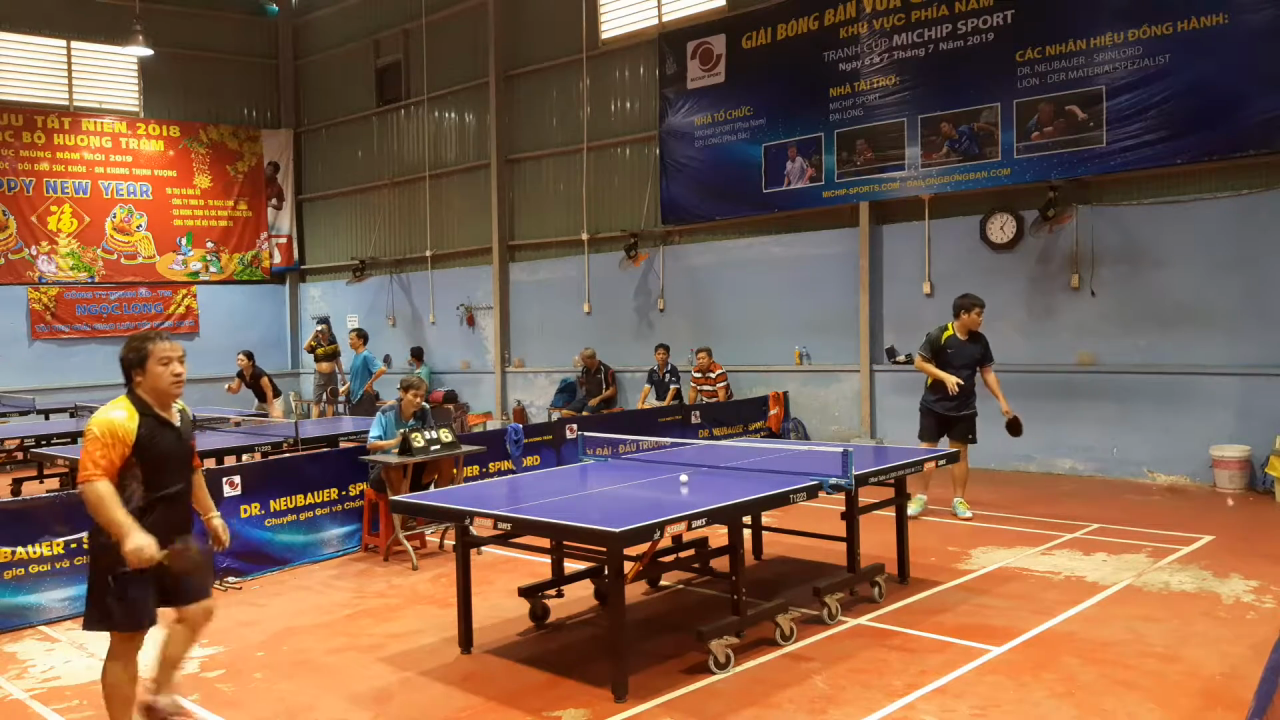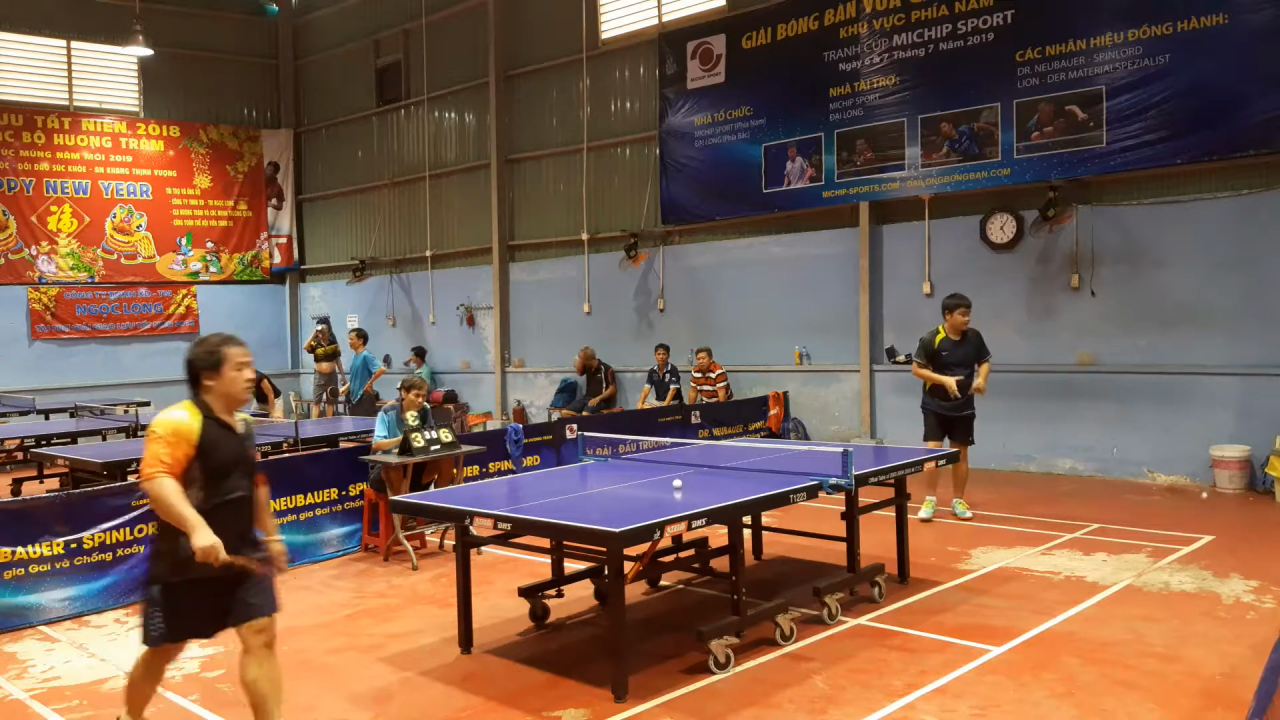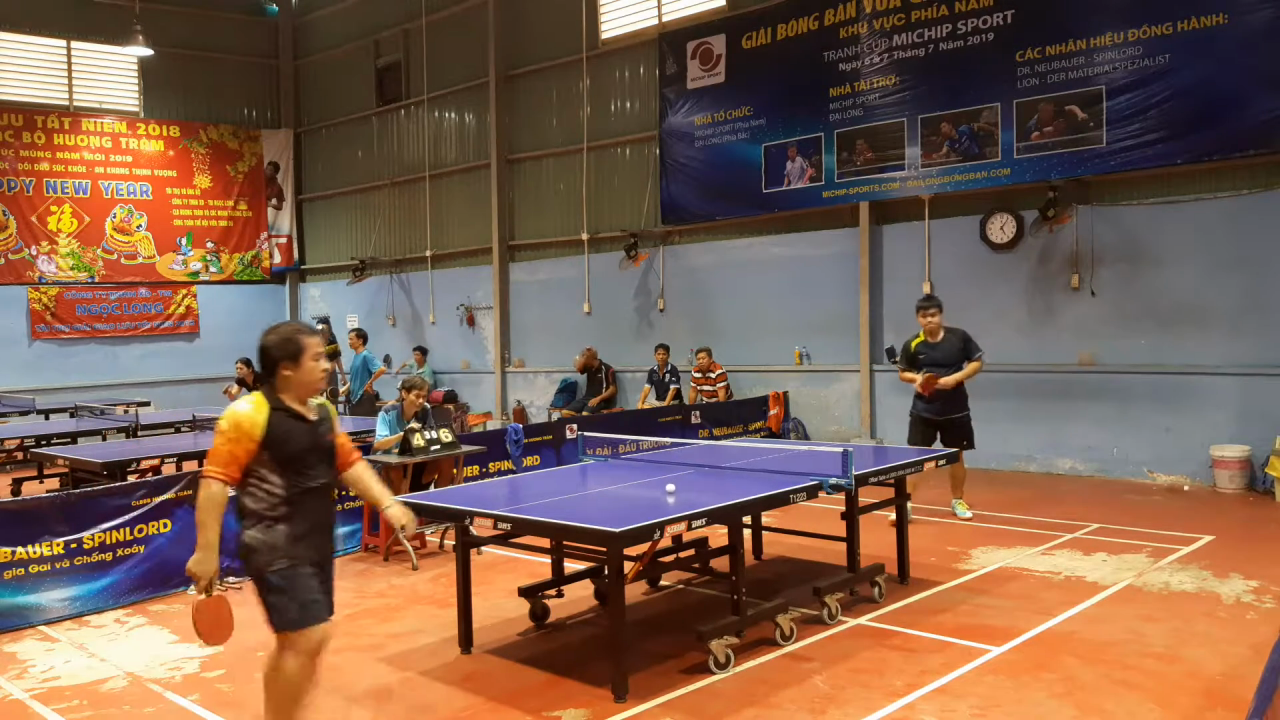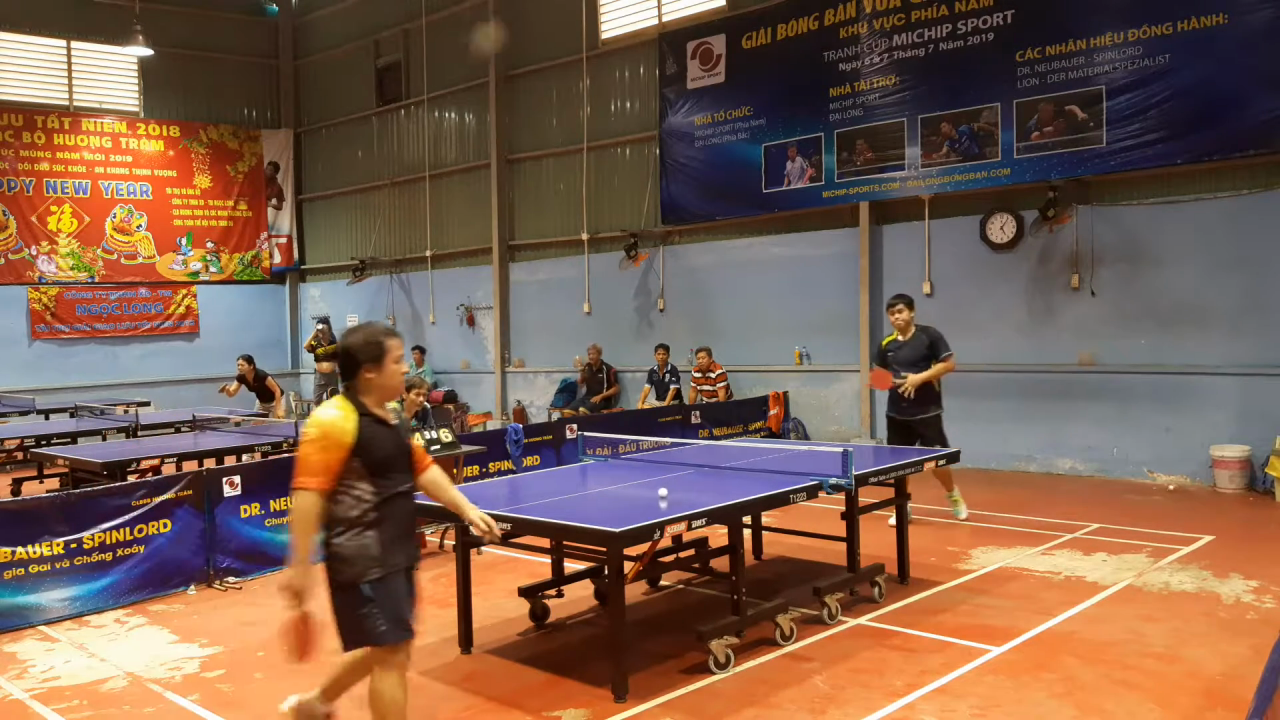
dt=0.3s
person 1, frame 1
left shoulder: (181, 414)
right shoulder: (115, 420)
right elbow: (92, 482)
left wrist: (210, 514)
right wrist: (130, 534)
left hip: (173, 544)
right hip: (127, 551)
left knee: (197, 611)
right knee: (128, 638)
person 1, frame 2
left shoulder: (242, 425)
right shoulder: (178, 423)
right elbow: (158, 482)
left wrist: (271, 536)
right wrist: (198, 530)
left hip: (241, 555)
right hip: (191, 563)
left knee: (262, 635)
right knee: (165, 649)
person 1, frame 3
left shoulder: (322, 411)
right shoulder: (248, 415)
left elbow: (349, 462)
right elbow: (214, 481)
left wrist: (387, 503)
right wrist: (206, 551)
left hip: (317, 546)
right hip: (278, 551)
left knee: (293, 643)
right knee: (311, 637)
person 1, frame 4
left shoulder: (388, 416)
right shoulder: (332, 421)
left elbow: (422, 468)
right elbow: (306, 494)
left wrist: (467, 509)
right wrist: (301, 564)
left hip: (396, 555)
right hip: (363, 562)
left knee: (384, 648)
right knee: (393, 655)
person 2, frame 1
left shoulder: (980, 341)
right shoulder: (939, 336)
left elbow: (987, 371)
right elbow: (919, 362)
left wrist: (1002, 401)
right wrist: (945, 376)
left hip: (964, 407)
right hip: (935, 404)
left knee: (960, 452)
right knee: (927, 450)
left ankle: (958, 500)
right ankle: (919, 497)
person 2, frame 2
left shoulder: (974, 337)
right shoulder: (931, 340)
left elbow: (984, 362)
right elbow: (918, 369)
left wrist: (981, 379)
right wrist: (945, 380)
left hip: (963, 407)
right hip: (935, 405)
left knee: (961, 453)
left ankle: (958, 501)
right ankle: (930, 501)
person 2, frame 3
left shoulder: (959, 337)
right shoulder: (912, 345)
left elbow: (977, 362)
right elbow: (903, 373)
left wrist: (955, 378)
right wrist: (916, 379)
left hip: (955, 410)
right hip: (923, 411)
left knee: (956, 456)
left ankle: (958, 501)
right ankle: (905, 505)
person 2, frame 4
left shoulder: (929, 336)
right shoulder: (886, 345)
left elbow: (948, 364)
left wrist: (919, 378)
left hip: (927, 410)
right hip: (897, 412)
left ankle: (953, 494)
